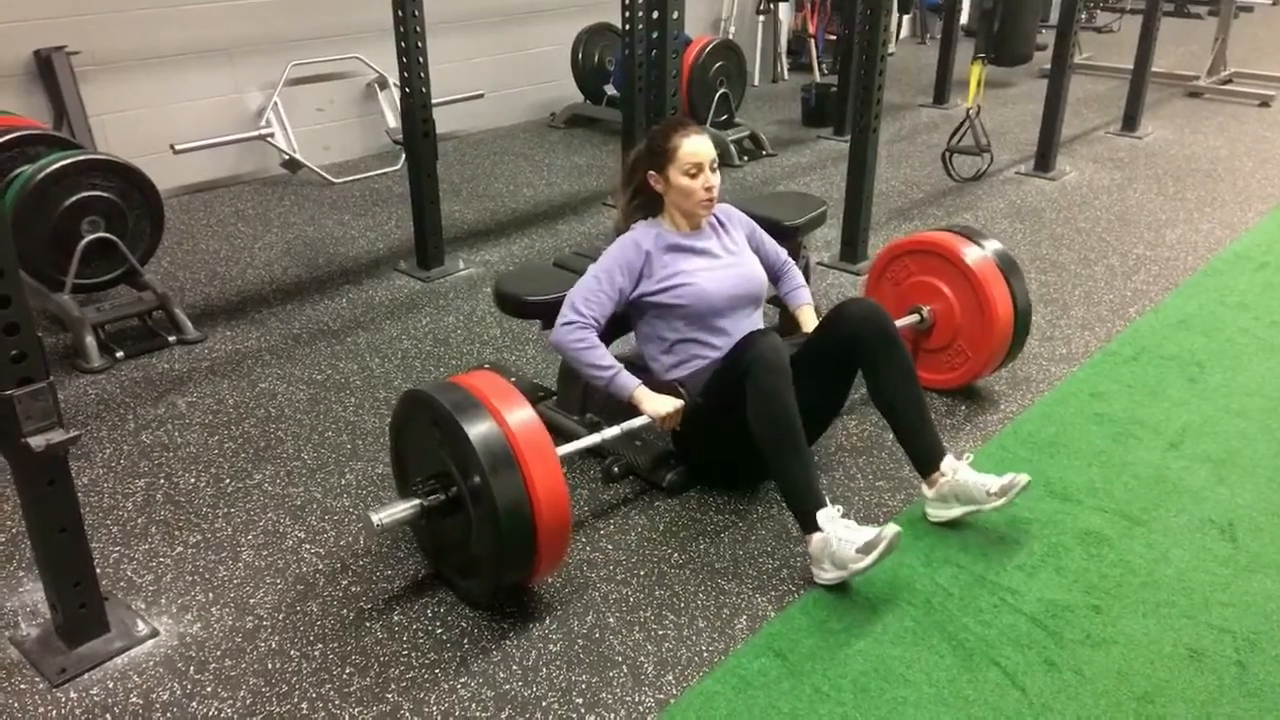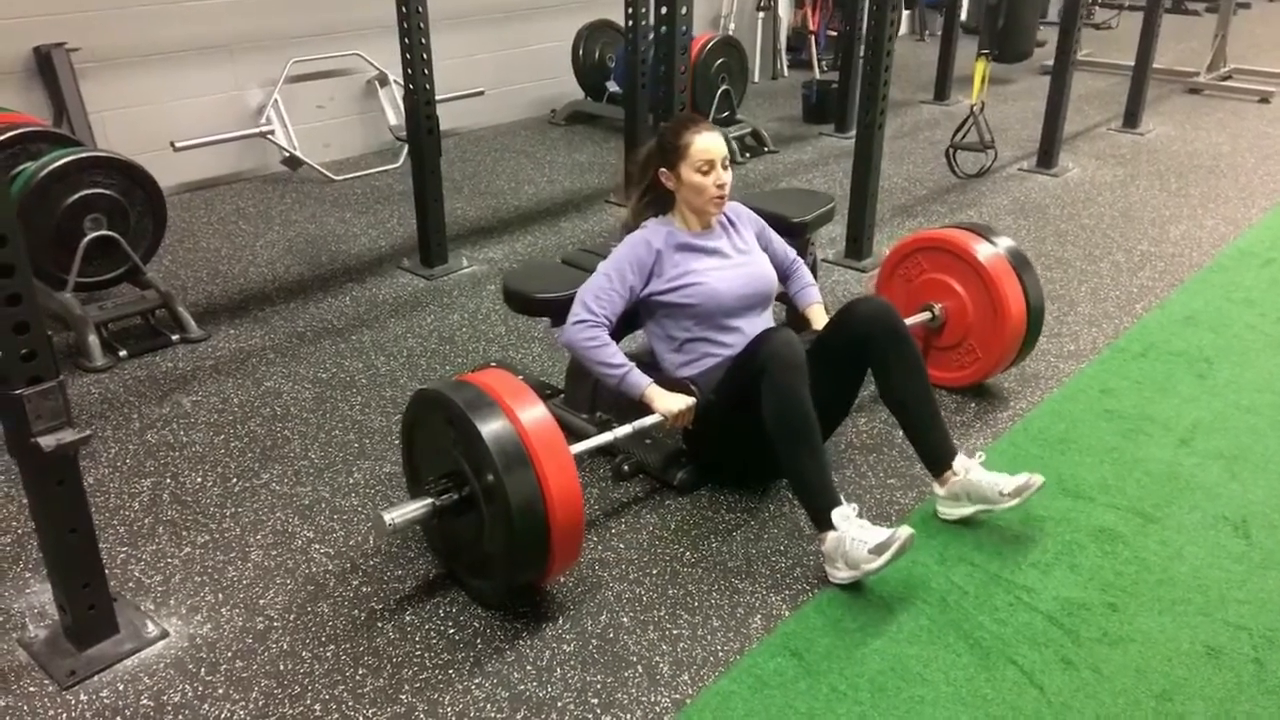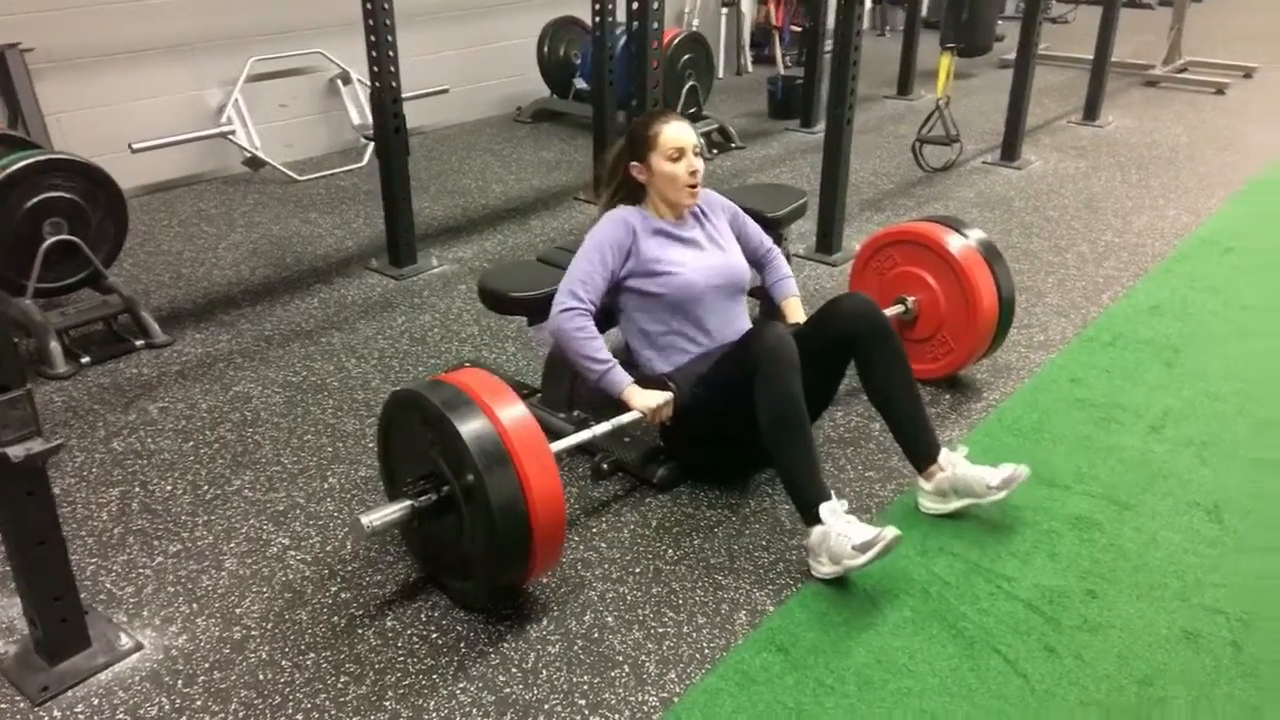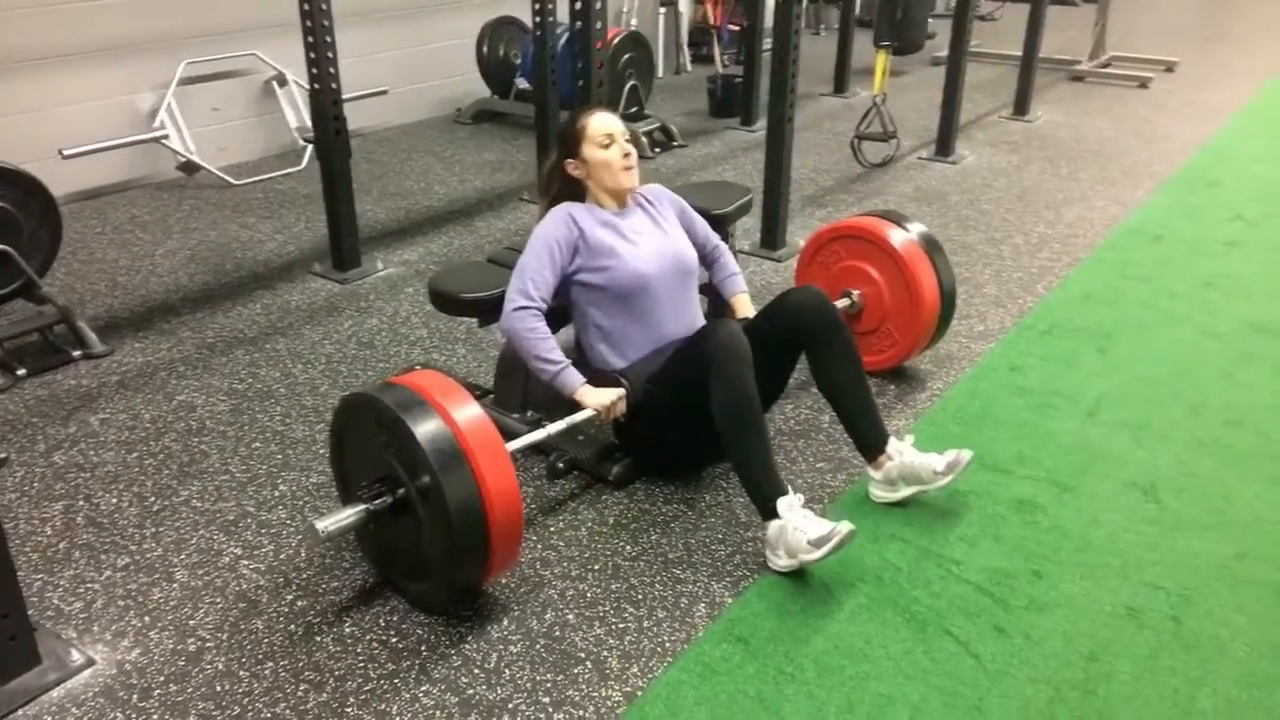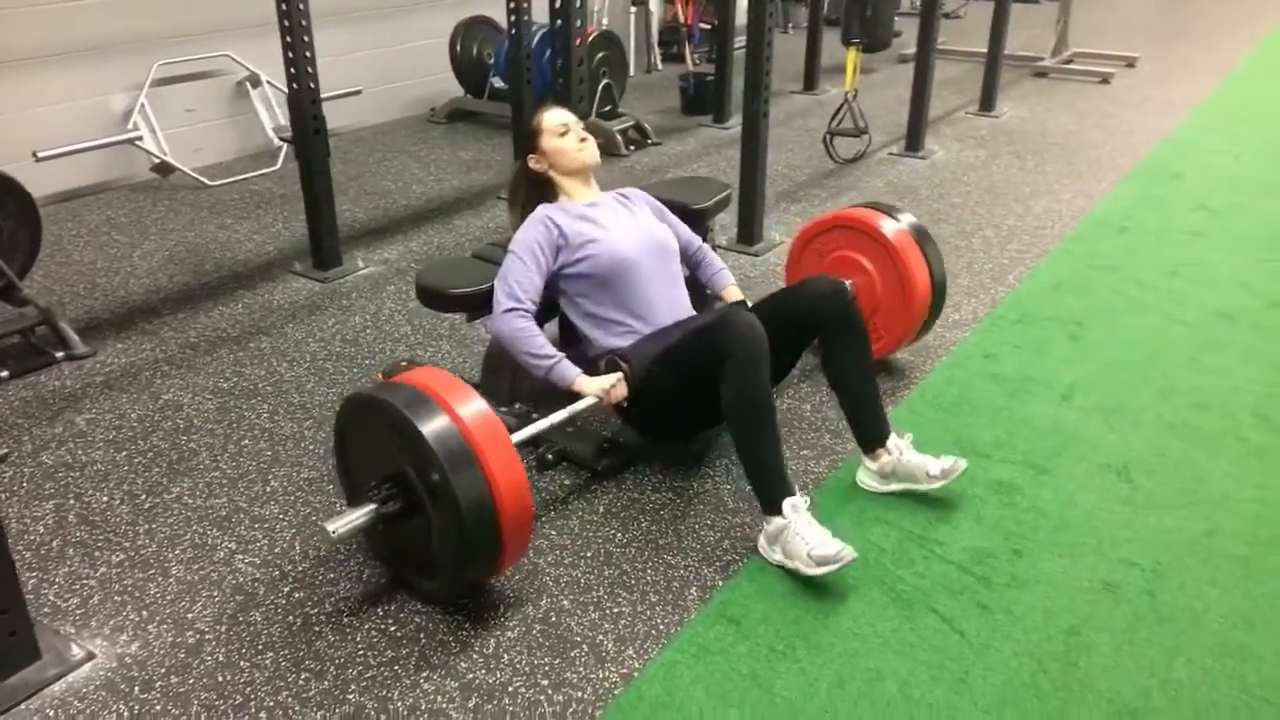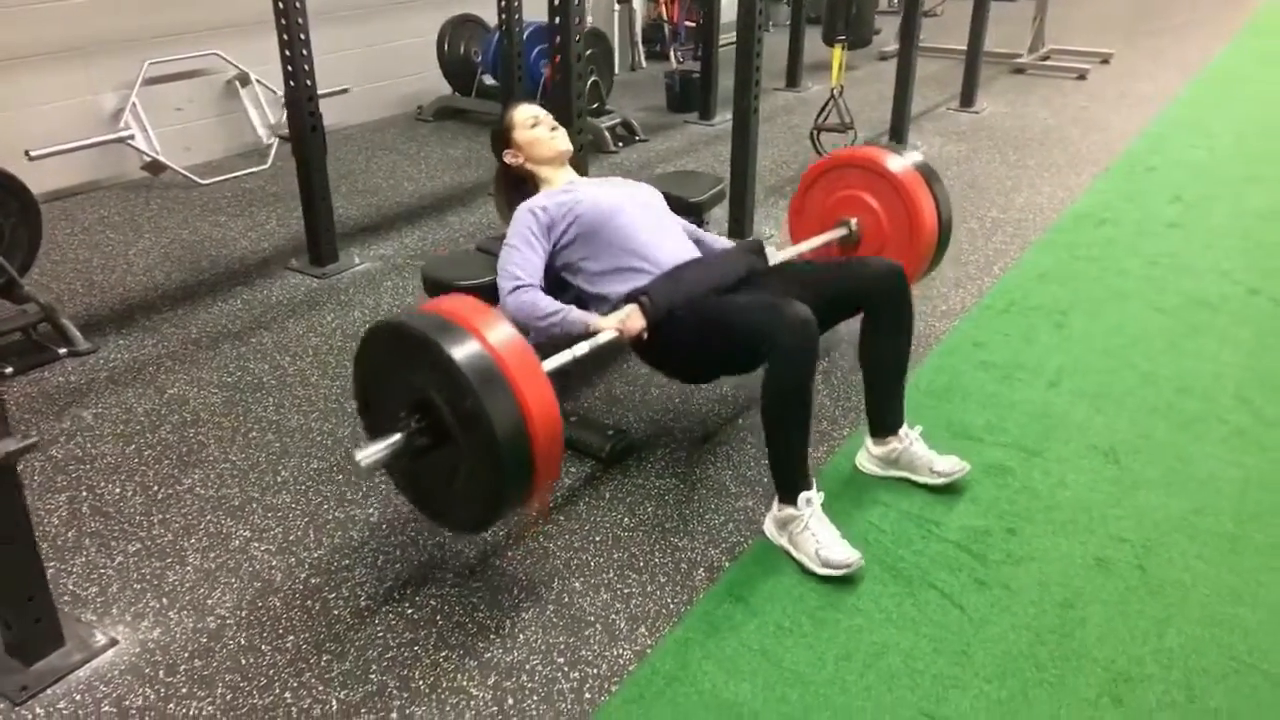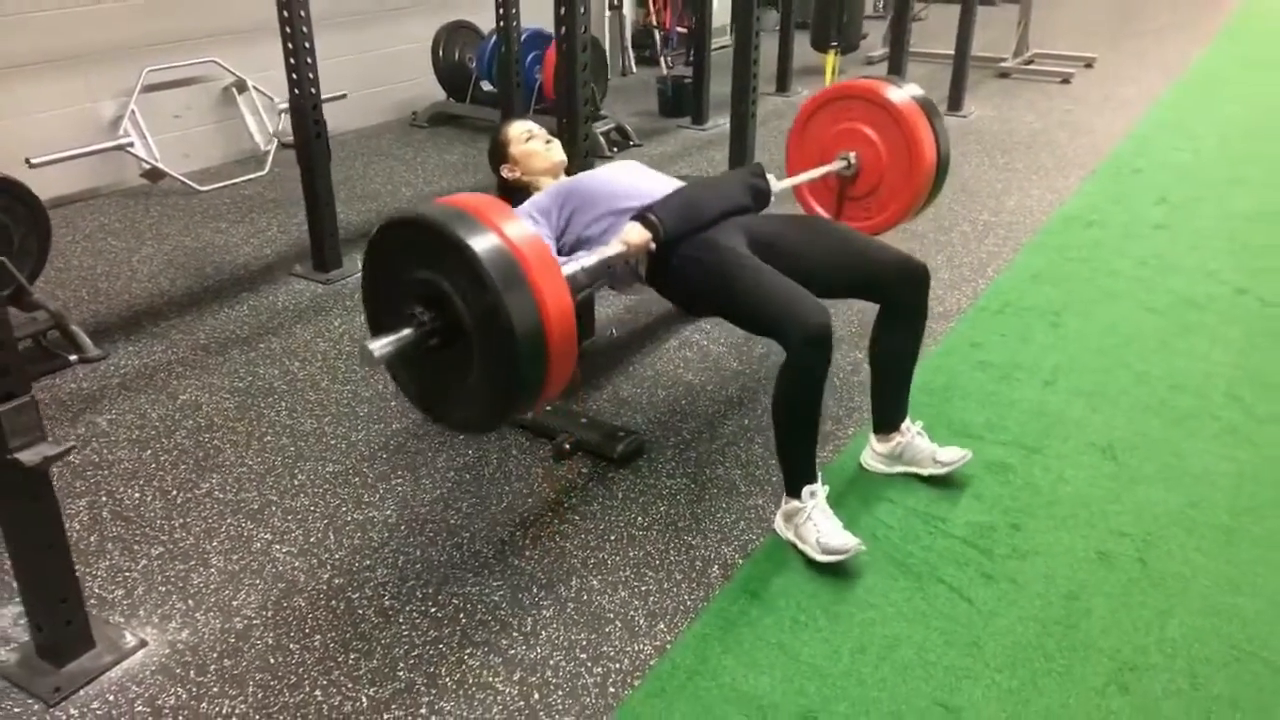
dt=0.4s
person 1, frame 1
left shoulder: (728, 220)
right shoulder: (638, 248)
left elbow: (783, 268)
right elbow: (570, 330)
left wrist: (811, 327)
right wrist: (642, 396)
left hip: (772, 400)
right hip: (709, 421)
left knee: (860, 316)
right knee: (761, 347)
left ankle: (942, 478)
right ankle: (823, 535)
person 1, frame 2
left shoulder: (738, 219)
right shoulder: (648, 246)
left elbow: (792, 266)
right elbow: (580, 328)
left wrist: (823, 327)
right wrist: (654, 394)
left hip: (784, 398)
right hip: (718, 419)
left knee: (871, 315)
right knee: (777, 344)
left ankle: (953, 478)
right ankle: (837, 534)
person 1, frame 3
left shoulder: (711, 207)
right shoulder: (622, 226)
left elbow: (768, 255)
right elbow: (567, 317)
left wrist: (801, 324)
right wrist: (630, 391)
left hip: (761, 392)
right hip: (693, 411)
left knee: (854, 311)
right knee: (770, 339)
left ankle: (938, 473)
right ankle: (825, 529)
person 1, frame 4
left shoulder: (657, 200)
right shoulder: (567, 224)
left elbow: (716, 253)
right elbow: (519, 315)
left wrist: (749, 319)
right wrist: (582, 390)
left hip: (713, 383)
right hip: (646, 406)
left knee: (806, 304)
right knee: (721, 338)
left ankle: (887, 463)
right ankle: (782, 524)
person 1, frame 5
left shoulder: (634, 200)
right shoulder: (546, 225)
left elbow: (697, 251)
right elbow: (508, 317)
left wrist: (735, 300)
right wrist: (580, 379)
left hip: (698, 349)
right hip: (646, 380)
left knee: (827, 295)
right knee: (741, 332)
left ankle: (883, 456)
right ankle: (782, 522)
person 1, frame 6
left shoulder: (622, 182)
right shoulder: (535, 213)
right elbow: (518, 298)
left wrist: (741, 252)
right wrist: (600, 321)
left hip: (724, 282)
right hip: (670, 318)
left knee: (885, 278)
right knee: (793, 327)
left ankle: (887, 444)
right ankle: (792, 510)
person 1, frame 7
left shoulder: (618, 169)
right shoulder: (536, 211)
left wrist: (754, 181)
right wrist: (614, 244)
left hip: (742, 221)
right hip: (687, 249)
left knee: (906, 276)
right knee: (809, 328)
left ankle: (892, 440)
right ankle: (800, 504)
